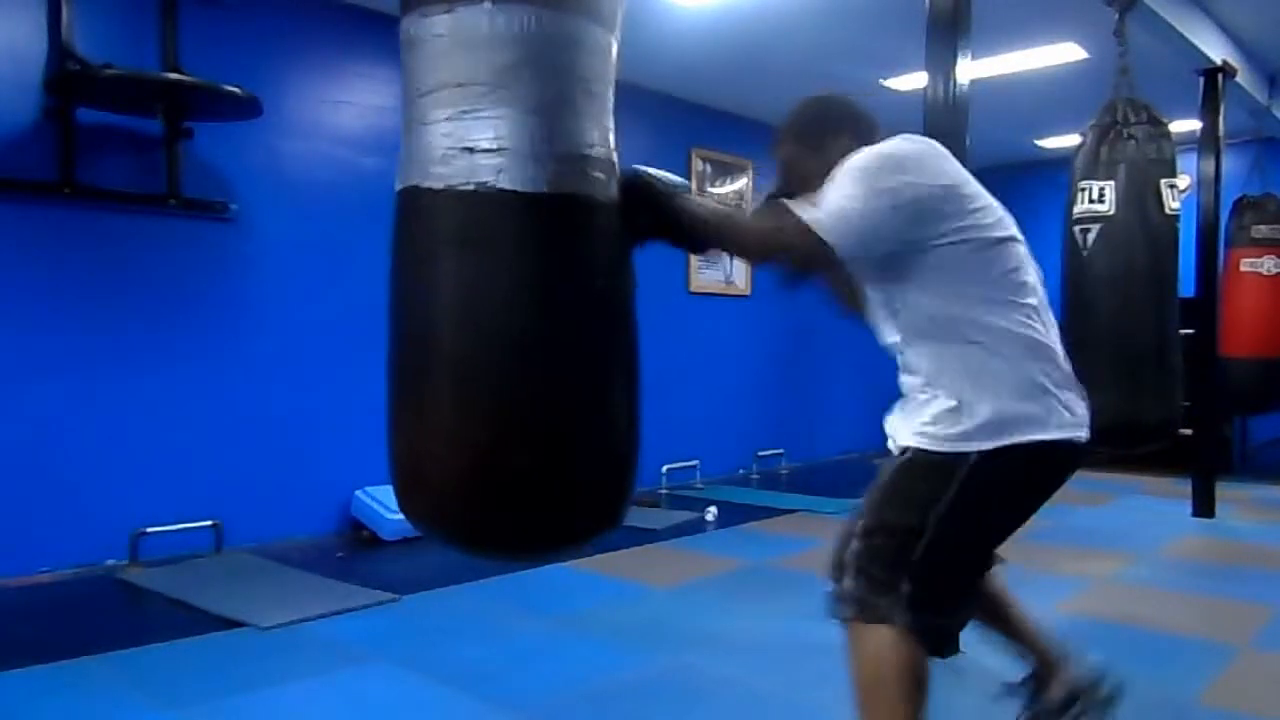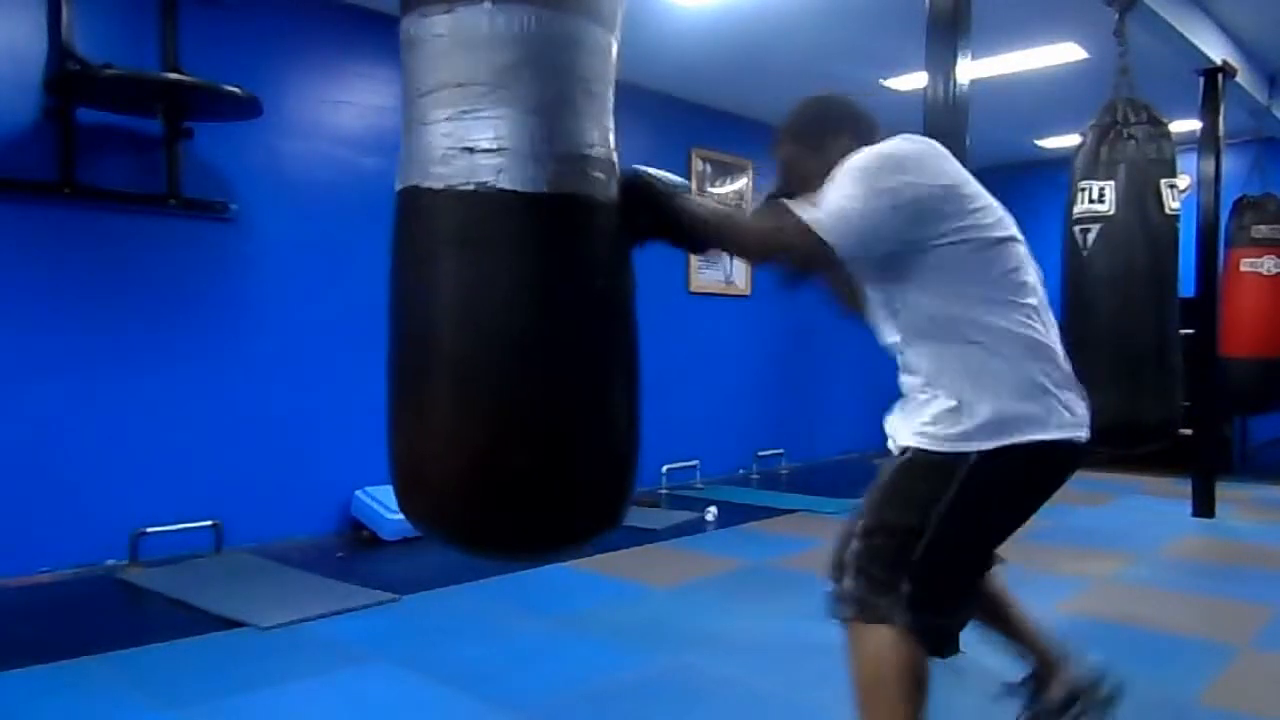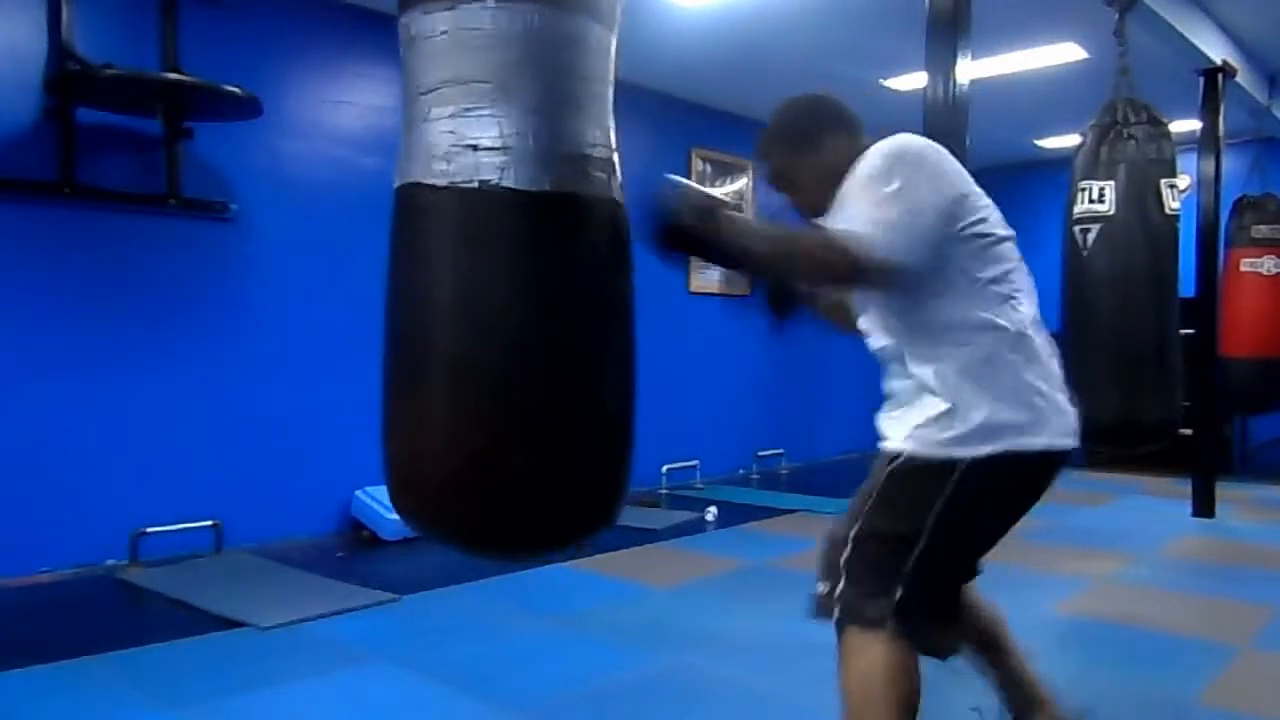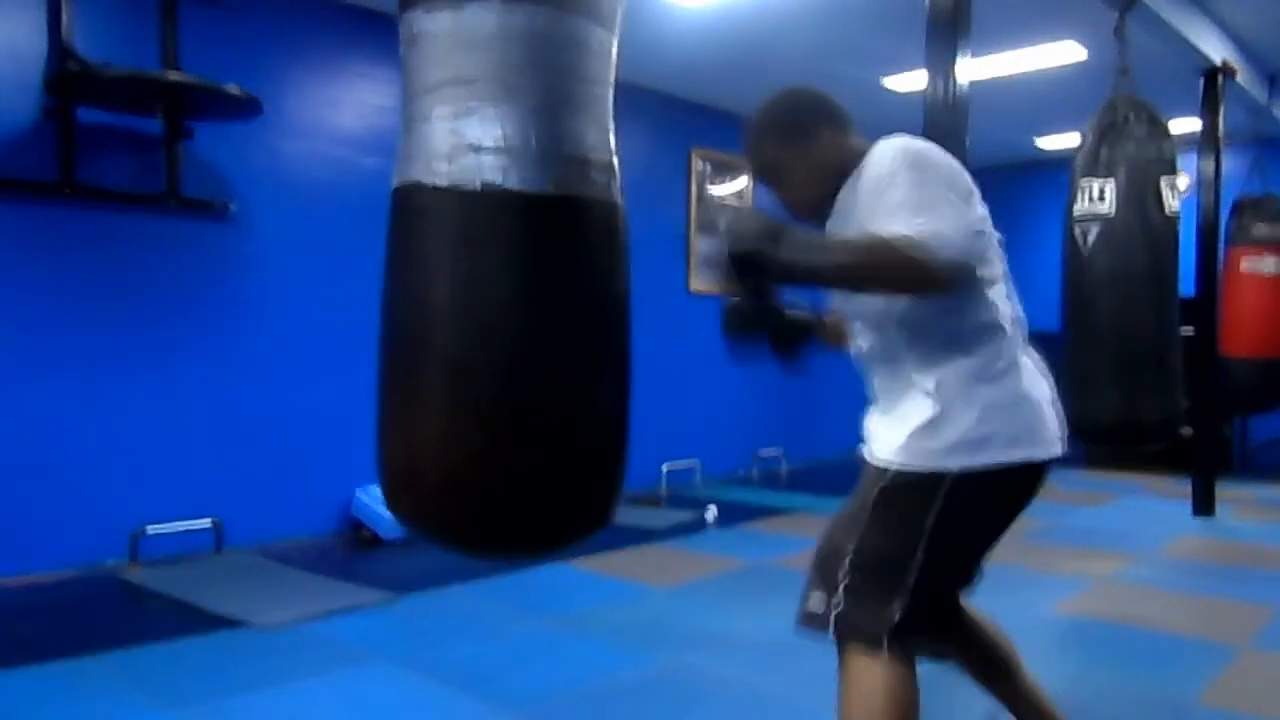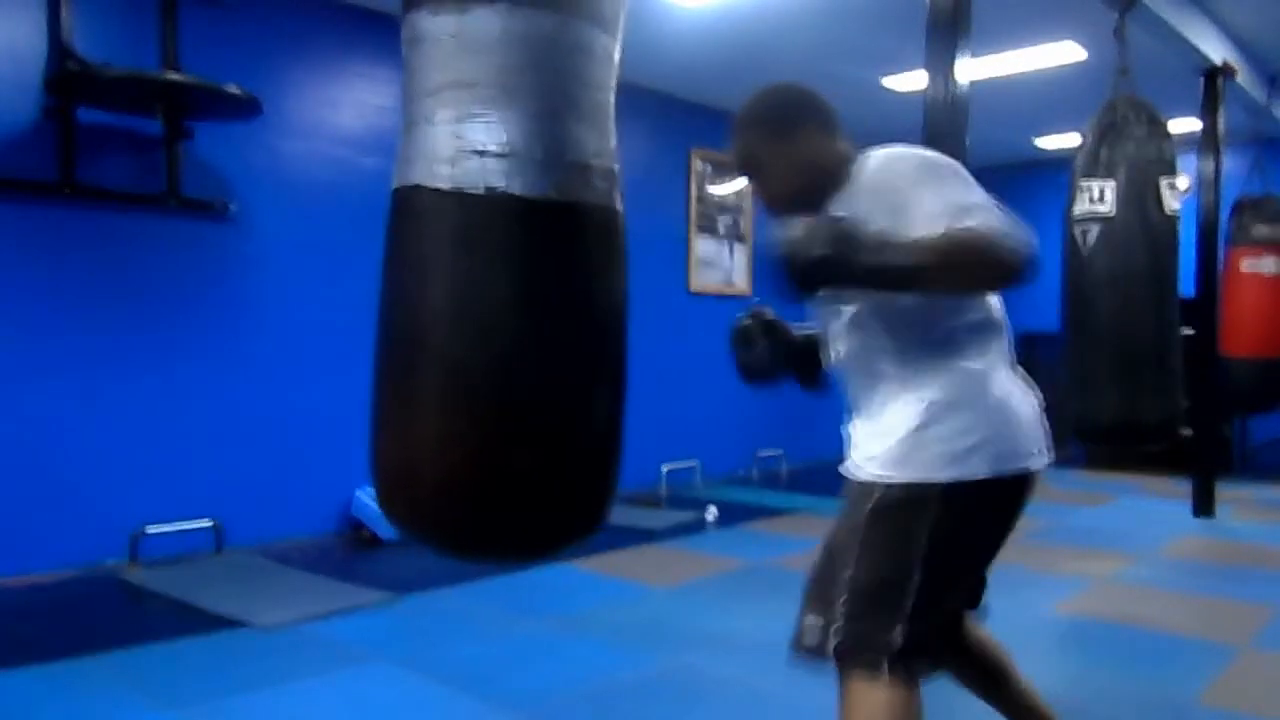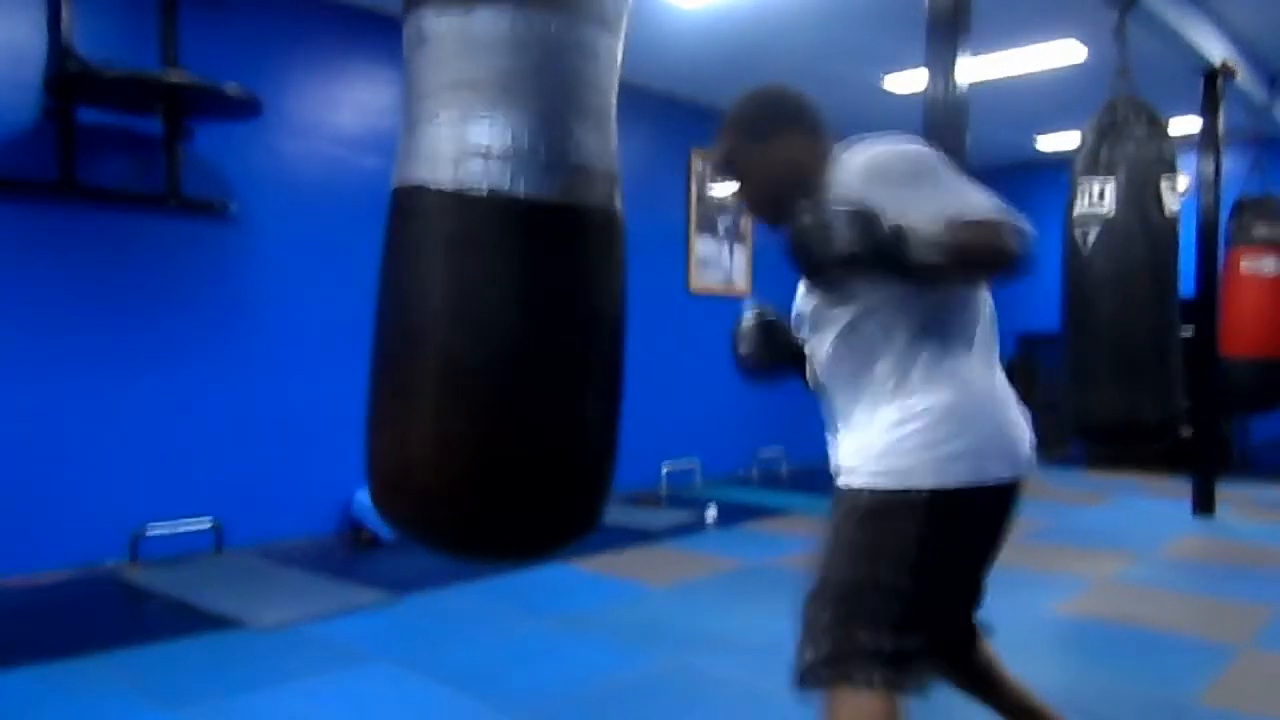
dt=0.1s
person 1, frame 1
left shoulder: (892, 164)
right shoulder: (913, 179)
left elbow: (797, 242)
right elbow: (873, 304)
left wrist: (675, 215)
right wrist: (828, 269)
left hip: (989, 420)
right hip: (1030, 419)
left knee: (879, 586)
right knee: (938, 562)
person 1, frame 2
left shoulder: (893, 163)
right shoulder: (911, 188)
left elbow: (803, 245)
right elbow: (874, 300)
left wrist: (674, 213)
left hip: (990, 420)
right hip: (1009, 417)
left knee: (878, 590)
right knee: (932, 568)
person 1, frame 3
left shoulder: (900, 160)
right shoulder: (886, 188)
left elbow: (858, 263)
right elbow: (864, 309)
left wrist: (717, 230)
right wrist: (793, 288)
left hip: (980, 426)
right hip: (1004, 422)
left knee: (868, 597)
right knee: (923, 579)
person 1, frame 4
left shoulder: (903, 165)
right shoulder: (856, 205)
left elbow: (937, 269)
right elbow: (879, 328)
left wrist: (785, 254)
left hip: (968, 434)
right hip: (958, 433)
left knee: (866, 619)
right knee: (918, 603)
person 1, frame 5
left shoulder: (896, 172)
right shoulder: (844, 210)
left elbow: (1007, 256)
left wrist: (871, 259)
left hip: (948, 447)
right hip: (949, 444)
left knee: (868, 642)
right knee: (925, 616)
person 1, frame 6
left shoulder: (882, 169)
right shoulder: (819, 213)
left elbow: (1004, 243)
left wrist: (894, 247)
right wrist: (783, 345)
left hip: (930, 453)
right hip: (961, 449)
left knee: (853, 653)
right knee: (927, 625)
